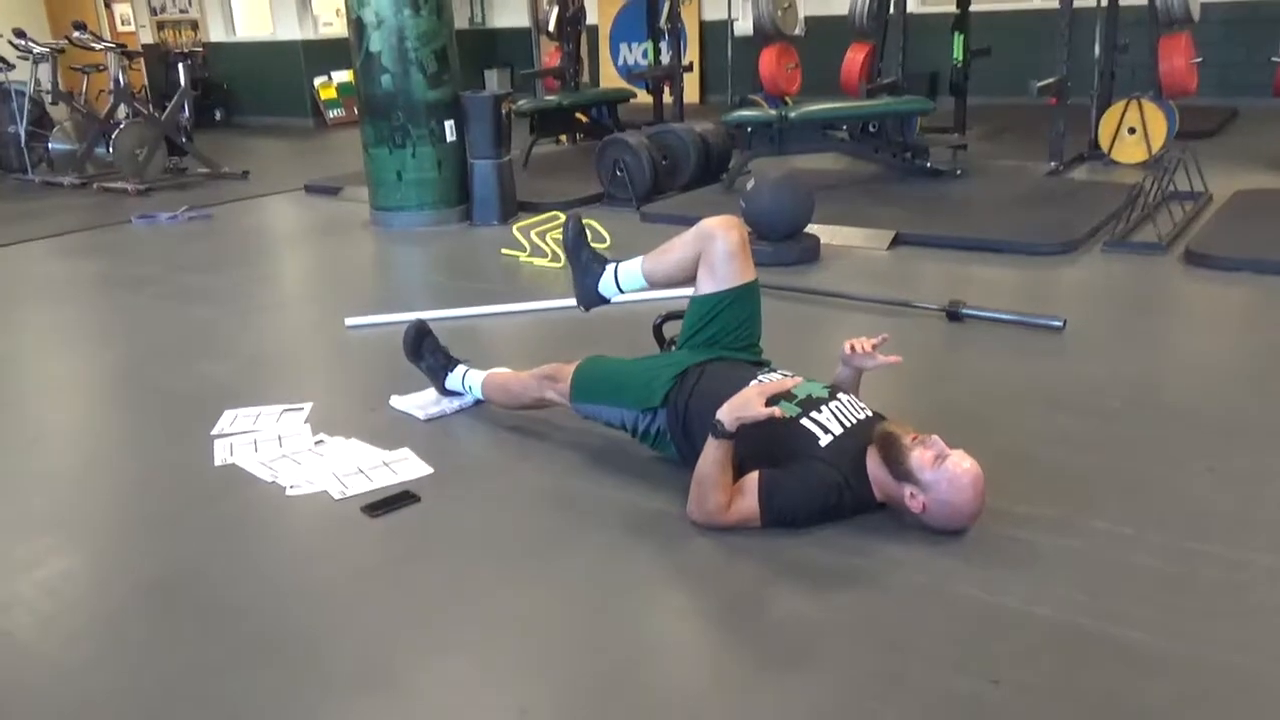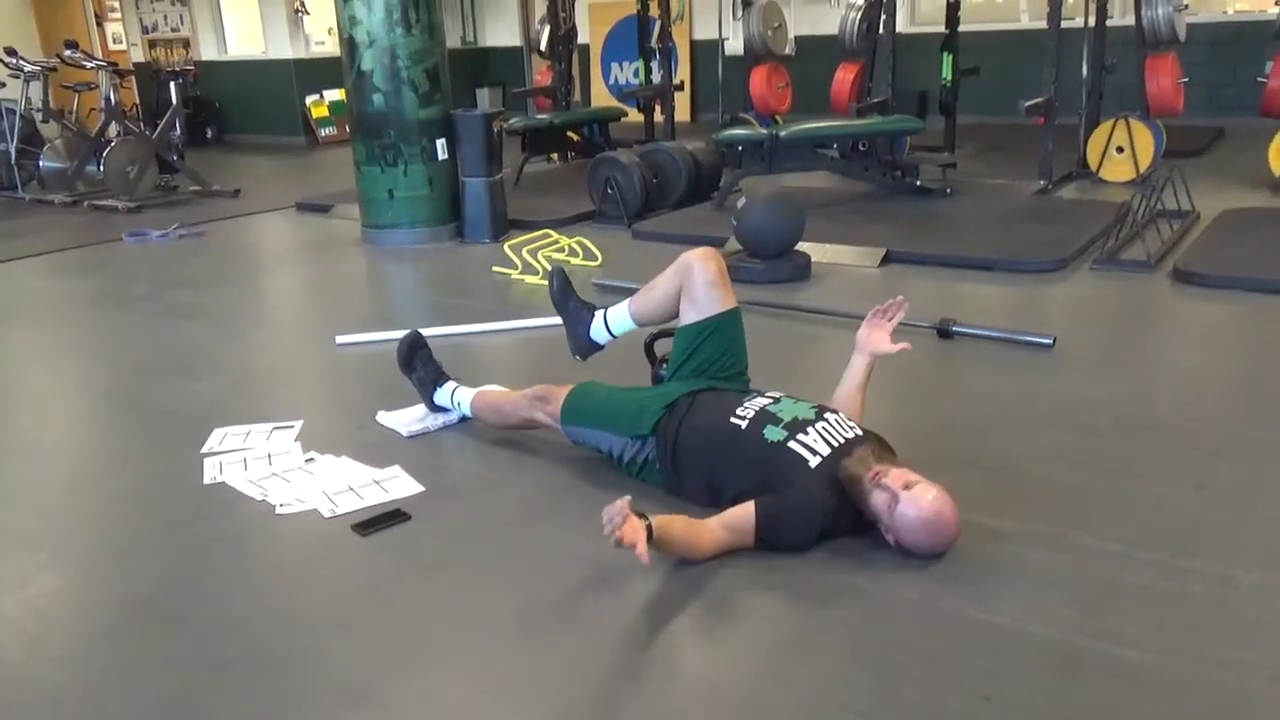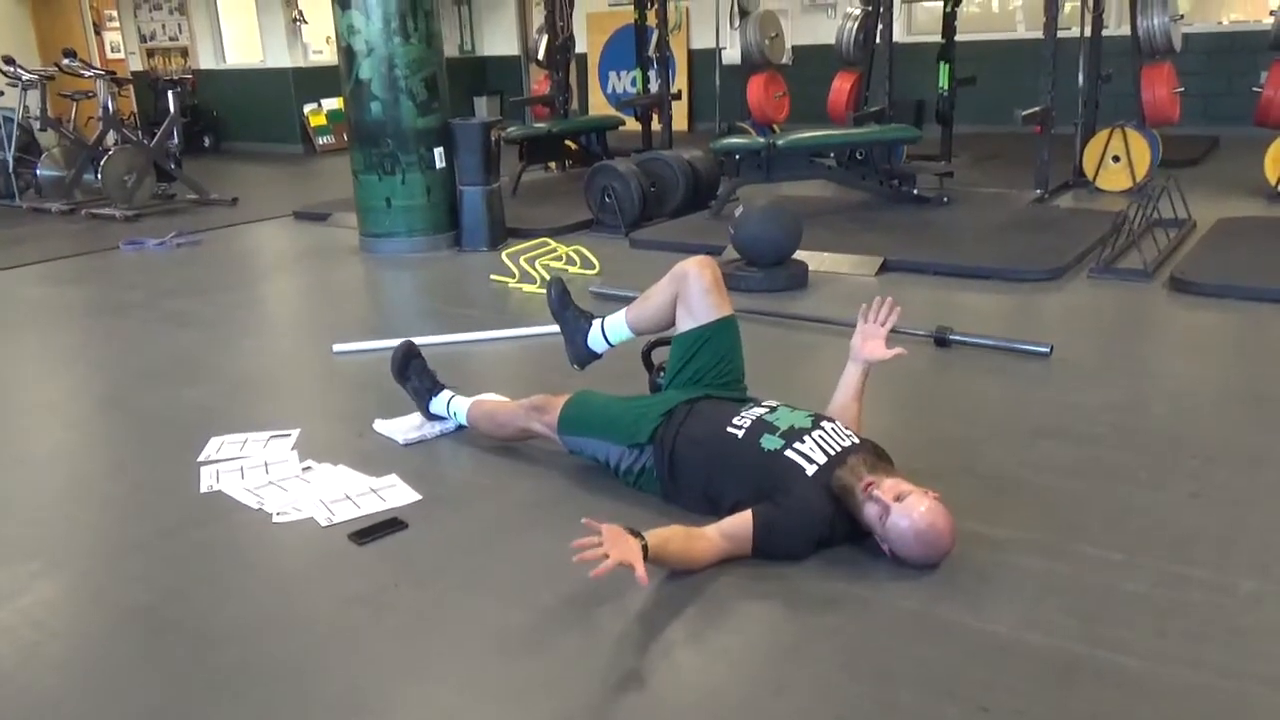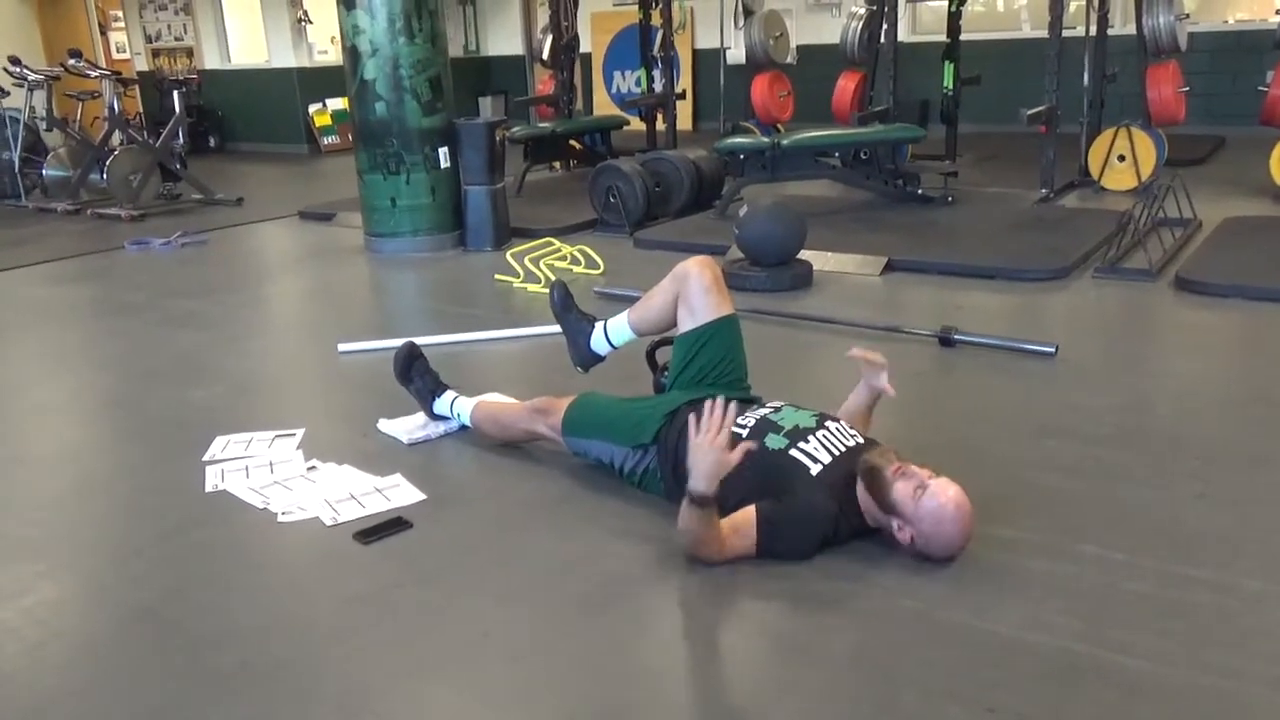
dt=1s
person 1, frame 1
left shoulder: (826, 489)
right shoulder: (880, 439)
left elbow: (707, 511)
left wrist: (726, 422)
right wrist: (850, 369)
left hip: (678, 398)
right hip: (734, 367)
left knee: (551, 380)
right knee: (723, 233)
left ankle: (459, 378)
right ankle: (604, 280)
person 1, frame 2
left shoulder: (812, 510)
right shoulder: (875, 458)
left elbow: (708, 536)
left wrist: (647, 527)
right wrist: (865, 355)
left hip: (666, 432)
right hip: (722, 396)
left knee: (543, 402)
right knee: (701, 265)
left ankle: (450, 397)
right ankle: (595, 329)
person 1, frame 3
left shoulder: (808, 518)
right shoulder: (874, 465)
left elbow: (706, 543)
left wrist: (639, 546)
right wrist: (859, 362)
left hip: (662, 442)
right hip: (720, 404)
left knee: (539, 412)
right knee: (697, 273)
left ankle: (444, 405)
right ankle: (593, 336)
person 1, frame 4
left shoulder: (816, 517)
right shoulder: (879, 464)
left elbow: (703, 546)
left wrist: (703, 486)
right wrist: (868, 388)
left hip: (665, 438)
right hip: (720, 402)
left knee: (542, 414)
right knee: (697, 272)
left ankle: (448, 404)
right ankle: (596, 339)
